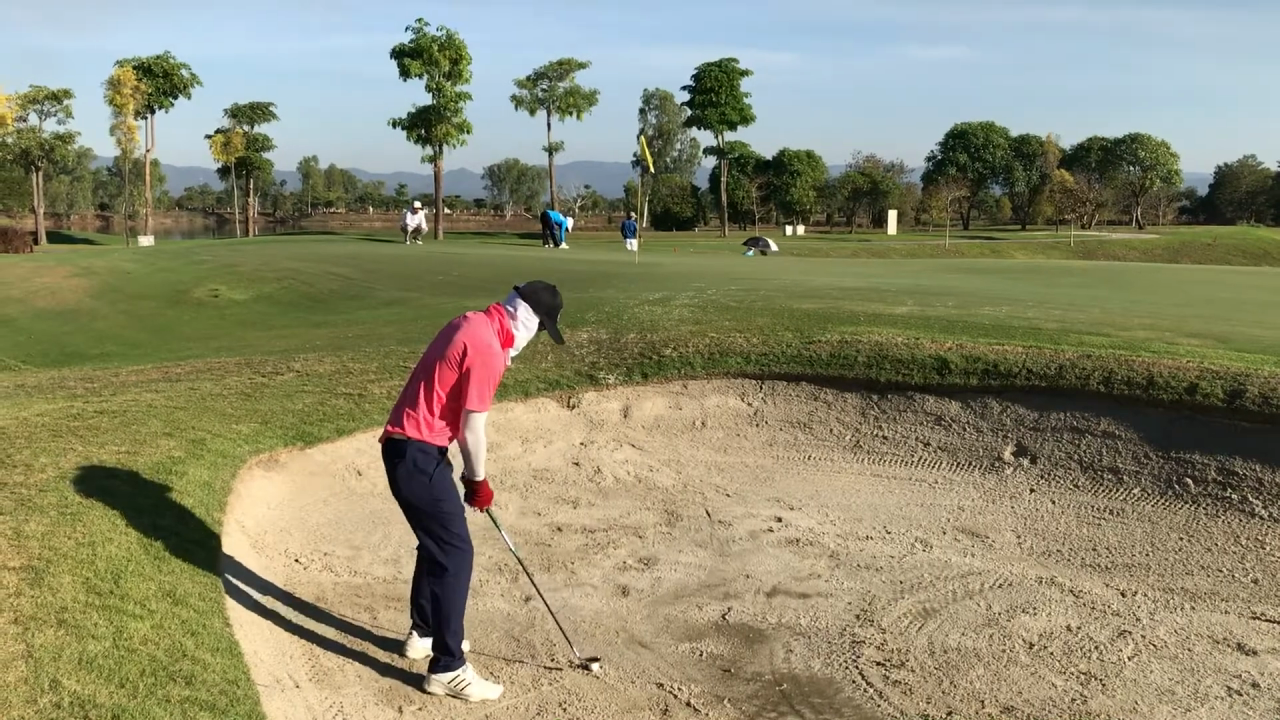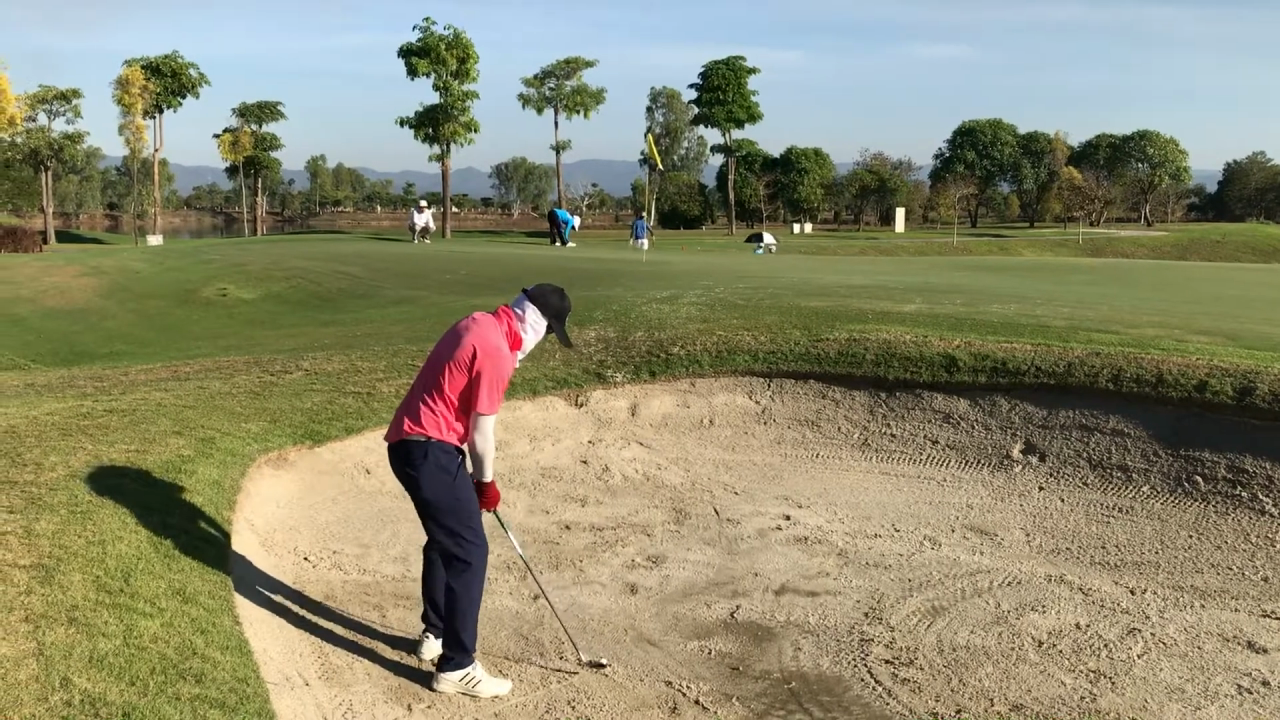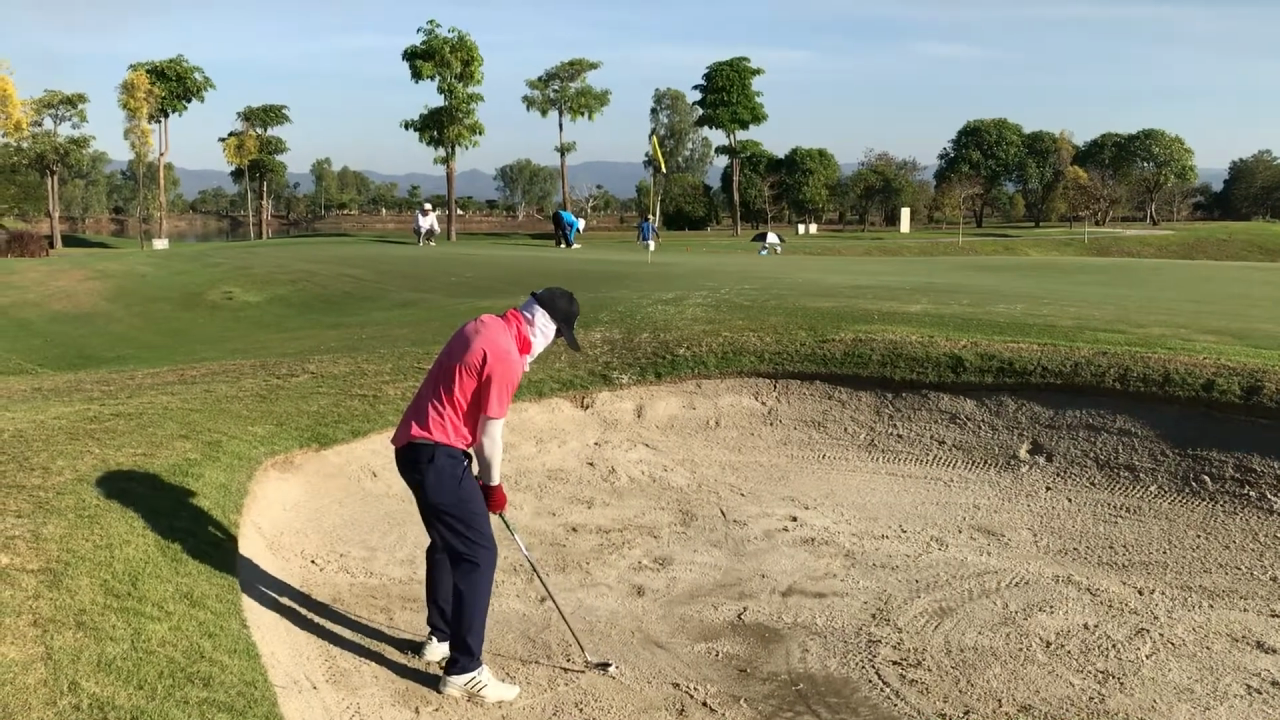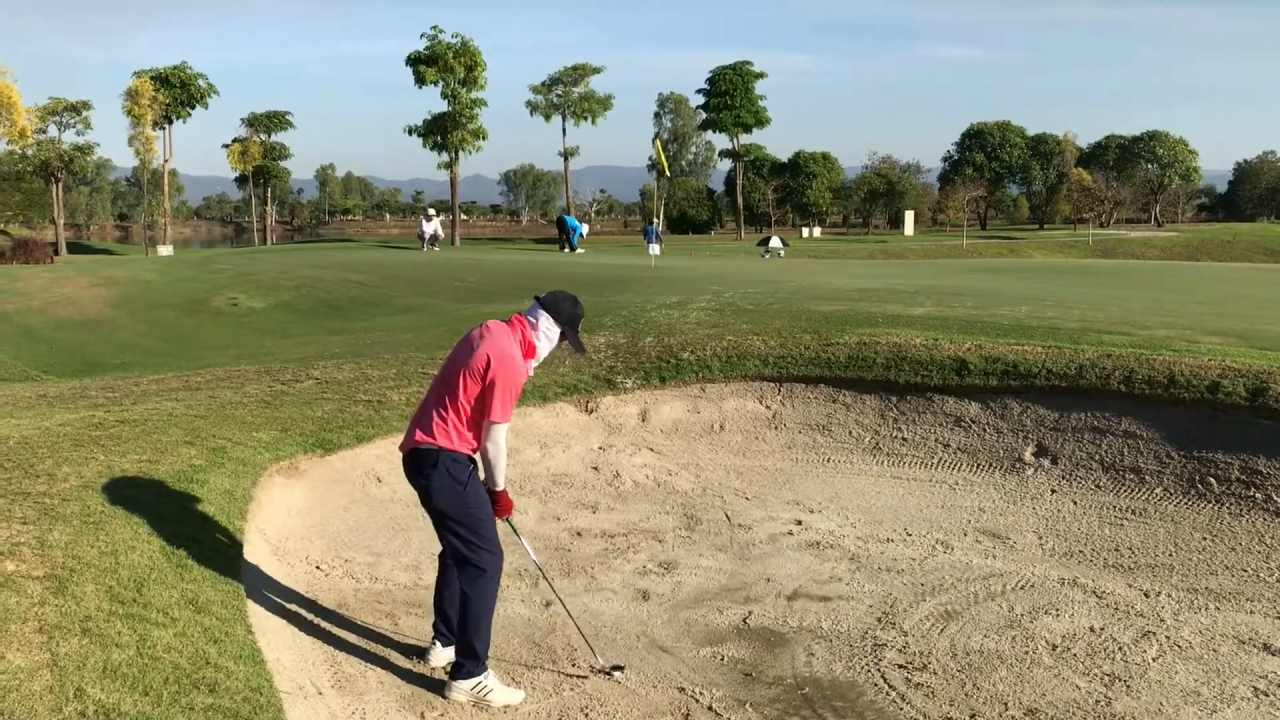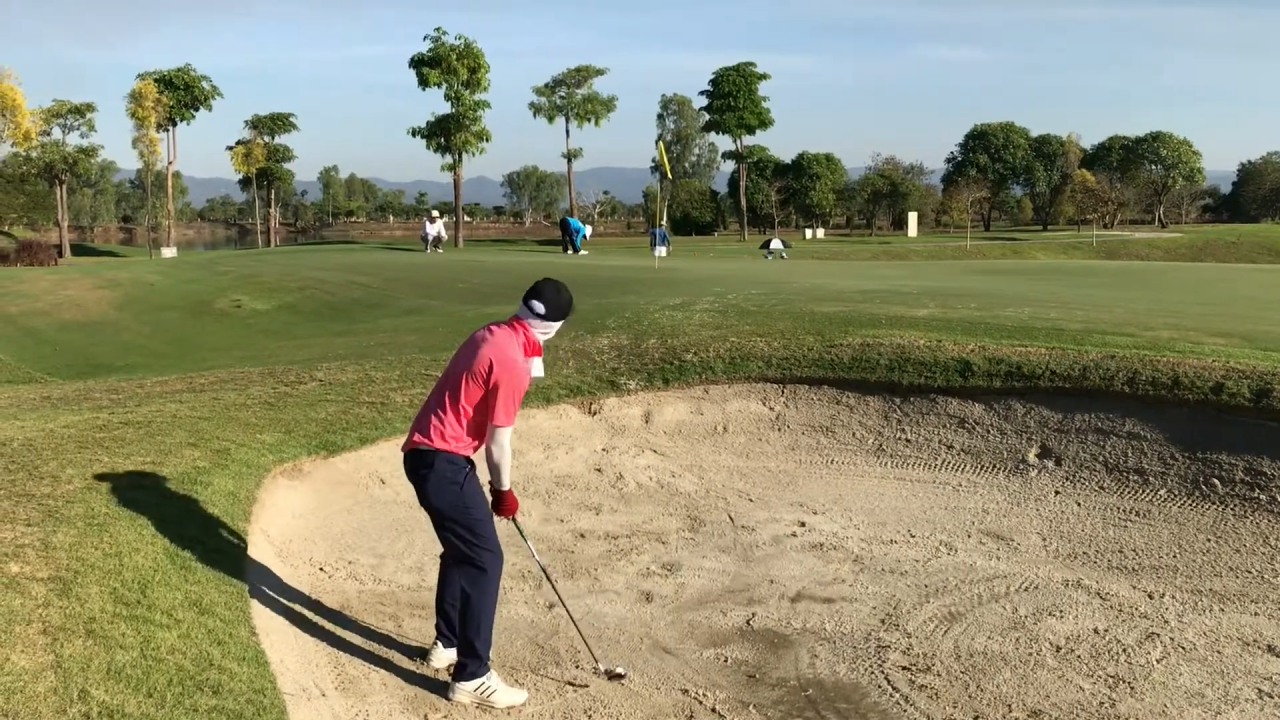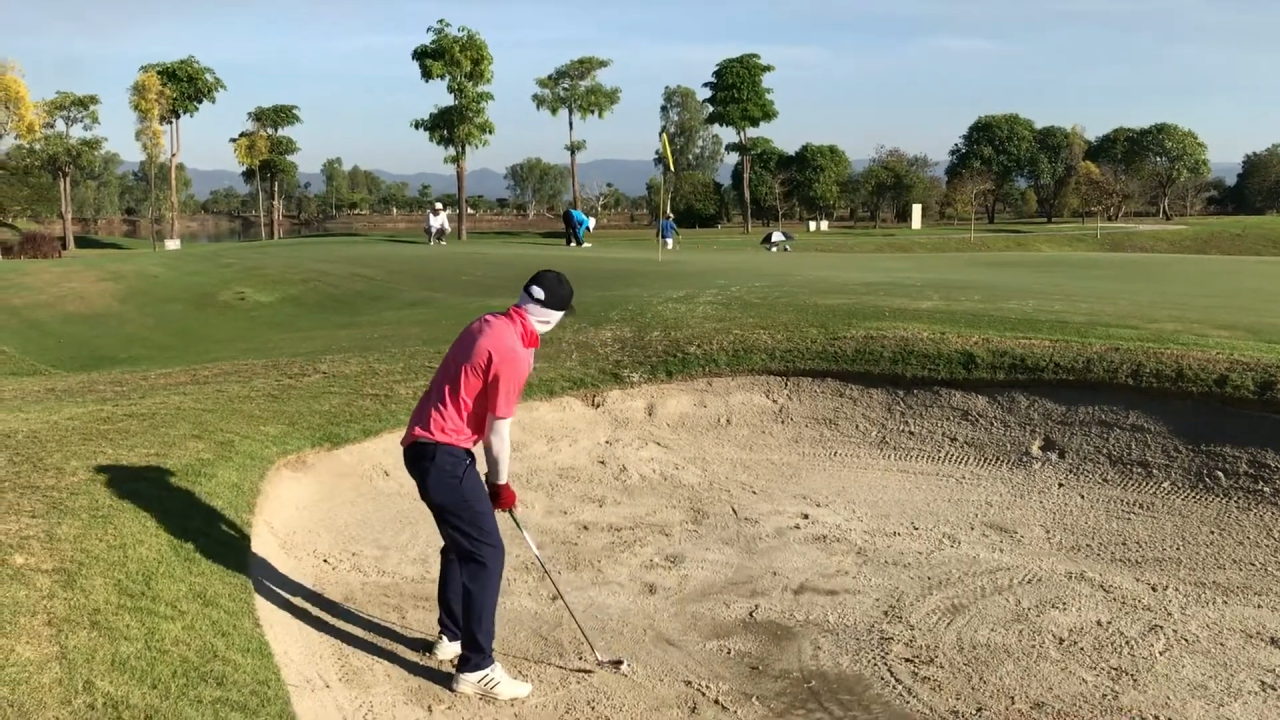
dt=0.4s
person 1, frame 1
left shoulder: (470, 322)
right shoulder: (488, 349)
right elbow: (471, 429)
left wrist: (471, 475)
right wrist: (478, 481)
left hip: (403, 444)
right hip: (419, 453)
left knee: (436, 543)
right knee: (454, 556)
left ankle: (423, 633)
right ankle: (446, 669)
person 1, frame 2
left shoulder: (477, 322)
right shoulder: (497, 353)
right elbow: (480, 430)
left wrist: (477, 477)
right wrist: (486, 482)
left hip: (405, 443)
right hip: (431, 452)
left knee: (443, 542)
right knee: (469, 553)
left ankle: (436, 634)
right ankle: (456, 667)
person 1, frame 3
left shoulder: (485, 325)
right shoulder: (506, 357)
right elbow: (489, 434)
left wrist: (484, 479)
right wrist: (493, 486)
left hip: (414, 445)
right hip: (439, 456)
left knee: (448, 544)
right knee: (478, 555)
left ankle: (441, 637)
right ankle: (463, 671)
person 1, frame 4
left shoulder: (491, 330)
right shoulder: (510, 361)
right elbow: (492, 439)
left wrist: (490, 486)
right wrist: (498, 491)
left hip: (422, 451)
right hip: (444, 460)
left knee: (460, 551)
right knee: (484, 560)
left ankle: (445, 642)
right ankle: (468, 676)
person 1, frame 5
left shoulder: (493, 335)
right shoulder: (513, 364)
right elbow: (498, 441)
right wrist: (503, 491)
left hip: (425, 453)
right hip: (443, 462)
left knee: (460, 550)
right knee: (485, 560)
left ankle: (446, 644)
right ankle: (471, 677)
person 1, frame 6
left shoulder: (488, 324)
right shoulder: (513, 354)
right elbow: (497, 432)
right wrist: (501, 484)
left hip: (423, 445)
right hip: (444, 455)
left knee: (461, 544)
right knee: (486, 554)
left ankle: (452, 636)
right ankle: (475, 669)
